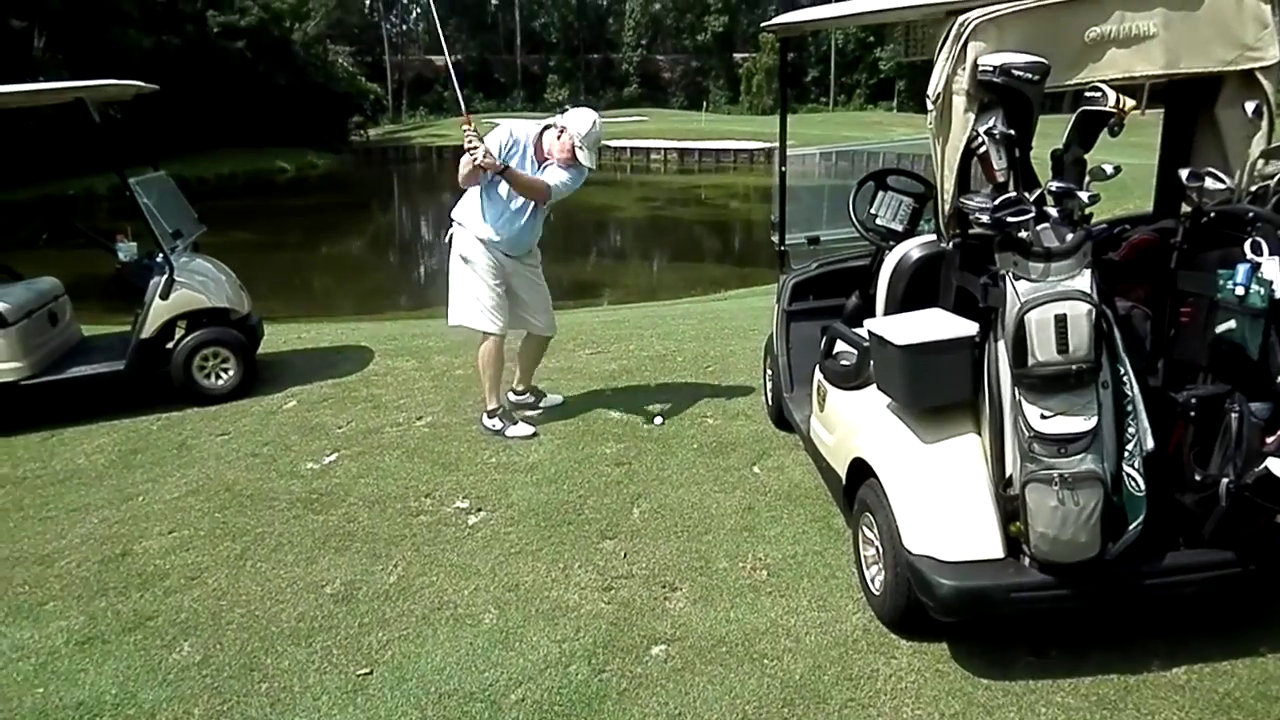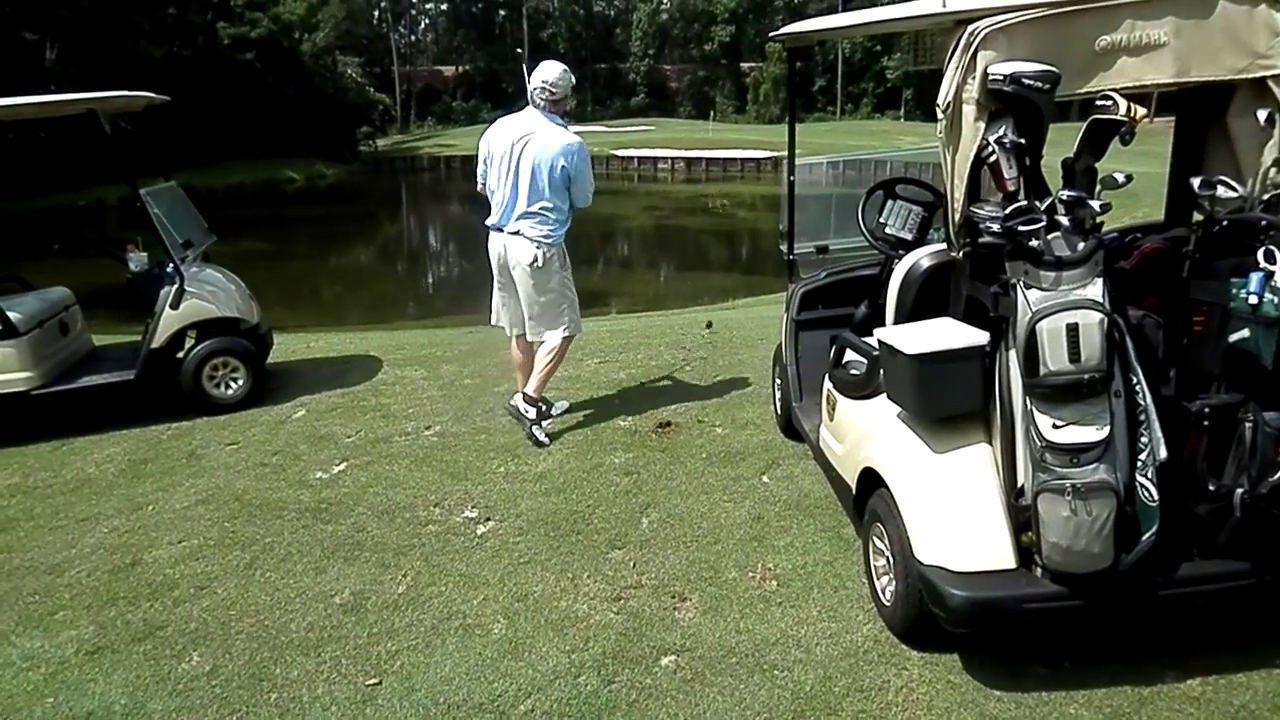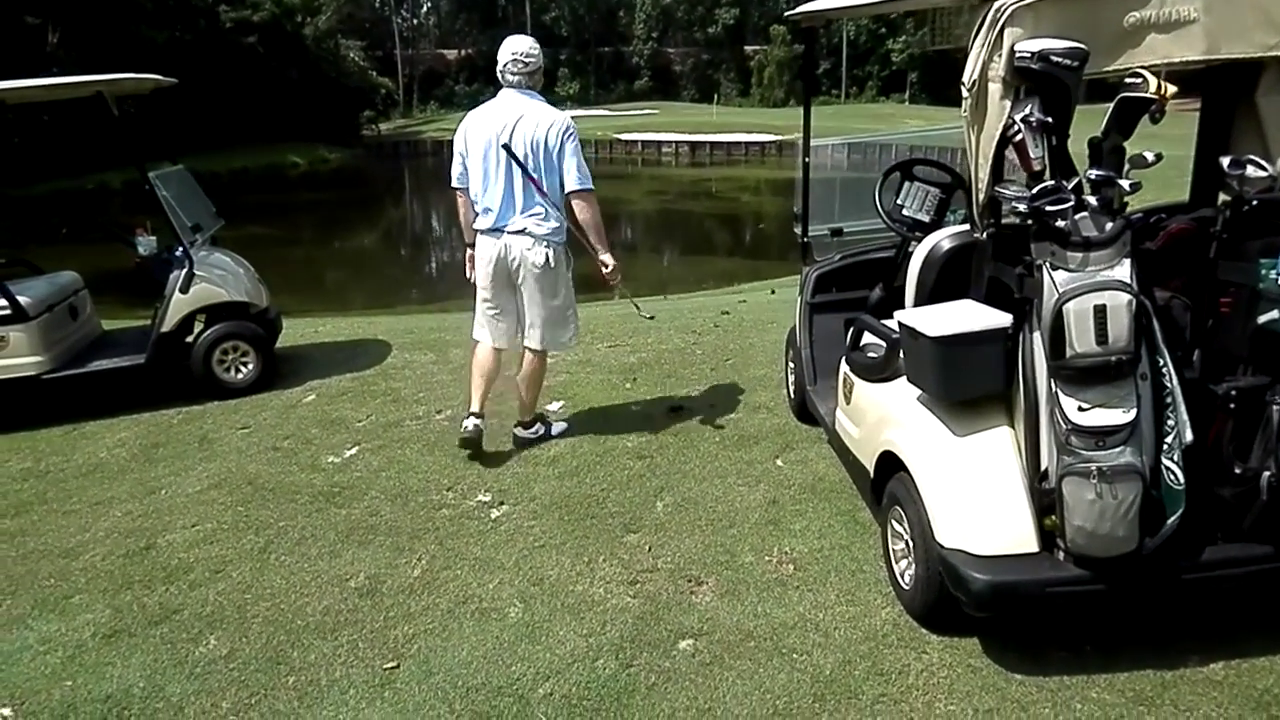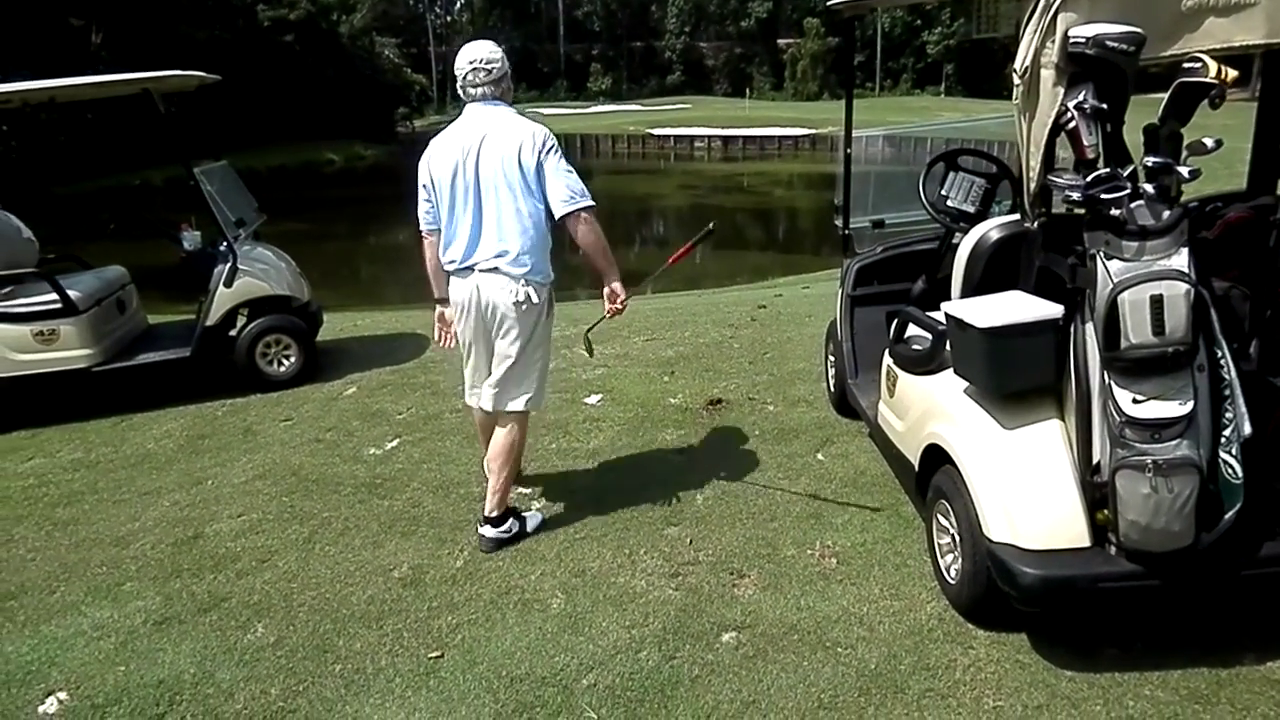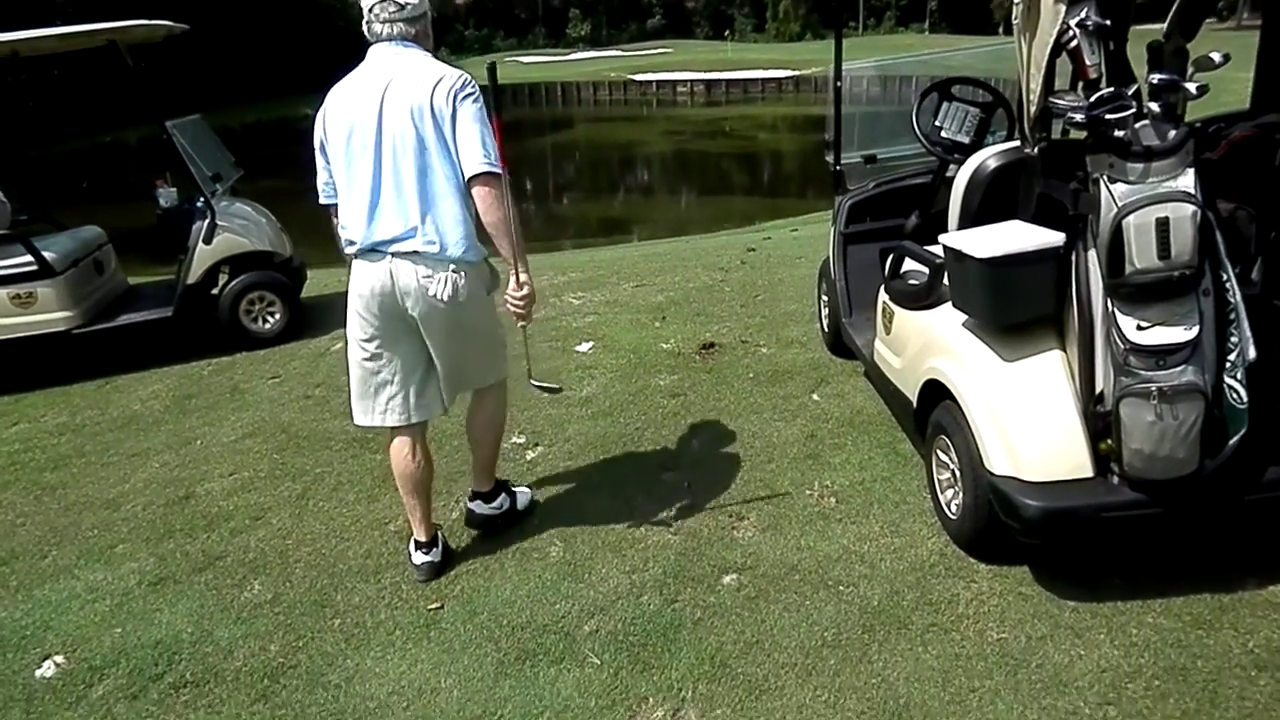
dt=1s
person 1, frame 1
left shoulder: (575, 169)
right shoulder: (511, 135)
left elbow: (540, 192)
right elbow: (465, 181)
left wrist: (500, 167)
right wrist: (473, 158)
left hip: (522, 253)
right hip: (478, 242)
left knee: (543, 327)
right knee: (493, 329)
left ankle: (521, 391)
right ankle: (493, 413)
person 1, frame 2
left shoulder: (497, 130)
right shoulder: (570, 145)
left elbow: (482, 185)
right elbow: (581, 201)
left hip: (499, 240)
right hip: (538, 247)
left knee: (520, 329)
right knee: (560, 329)
left ankle: (531, 399)
right ankle: (528, 399)
person 1, frame 3
left shoulder: (473, 122)
right shoulder: (555, 122)
left elbow: (462, 194)
right elbow: (580, 195)
left wrist: (471, 244)
right wrist: (602, 251)
left hip: (489, 243)
right hip: (538, 245)
left knee: (489, 335)
right knee: (537, 341)
left ankle: (474, 416)
right ankle: (527, 425)
person 1, frame 4
left shoulder: (438, 148)
right shoulder: (531, 136)
left elbow: (431, 236)
right elbow: (577, 215)
left wrist: (442, 300)
right wrist: (611, 277)
left hip: (464, 286)
right hip: (518, 286)
left knee: (483, 389)
right knee: (512, 403)
left ankle: (494, 466)
right ankle: (496, 517)
person 1, frame 5
left shoulder: (336, 100)
right shoulder: (448, 82)
left elbow: (334, 207)
right elbow: (484, 183)
right wrist: (516, 267)
left hip: (370, 275)
right hip: (443, 269)
left knee: (403, 416)
right knee: (486, 376)
left ankle: (426, 543)
right ankle: (484, 492)
